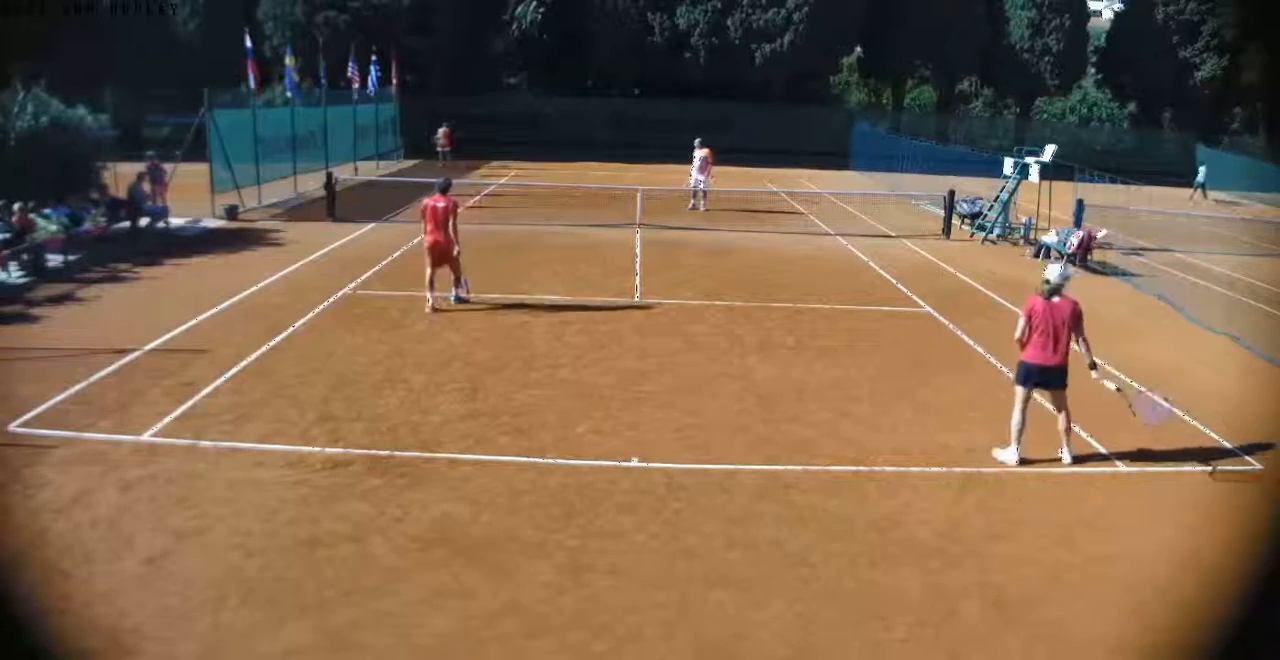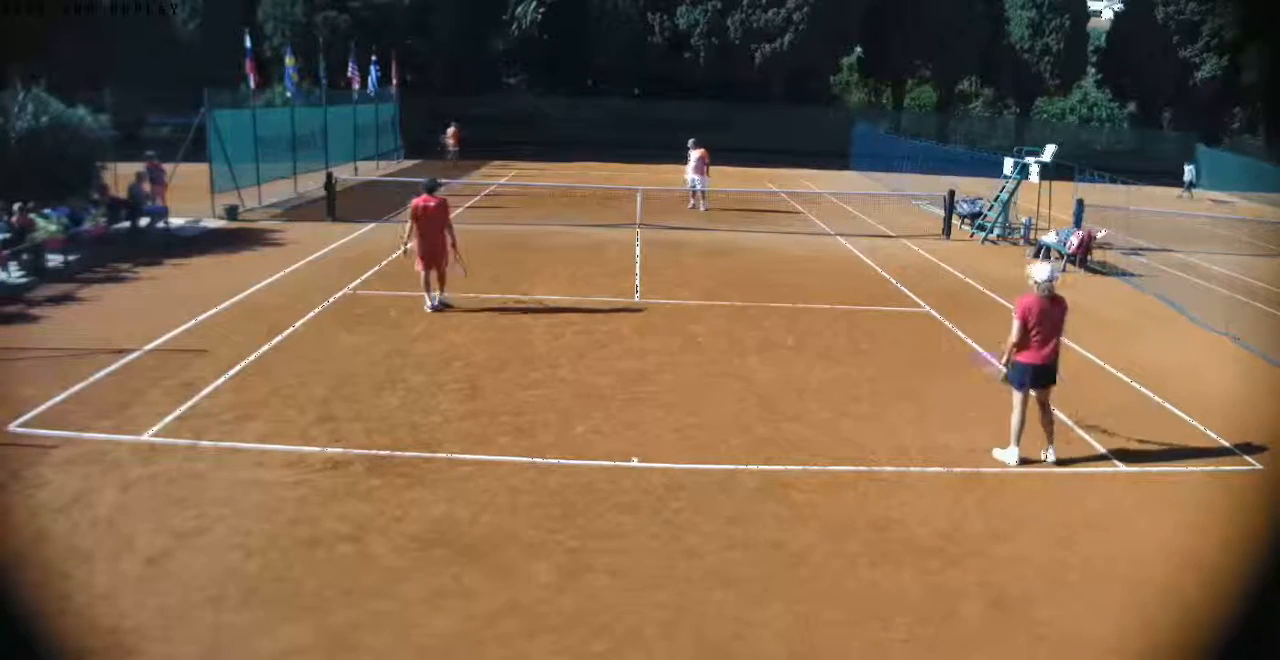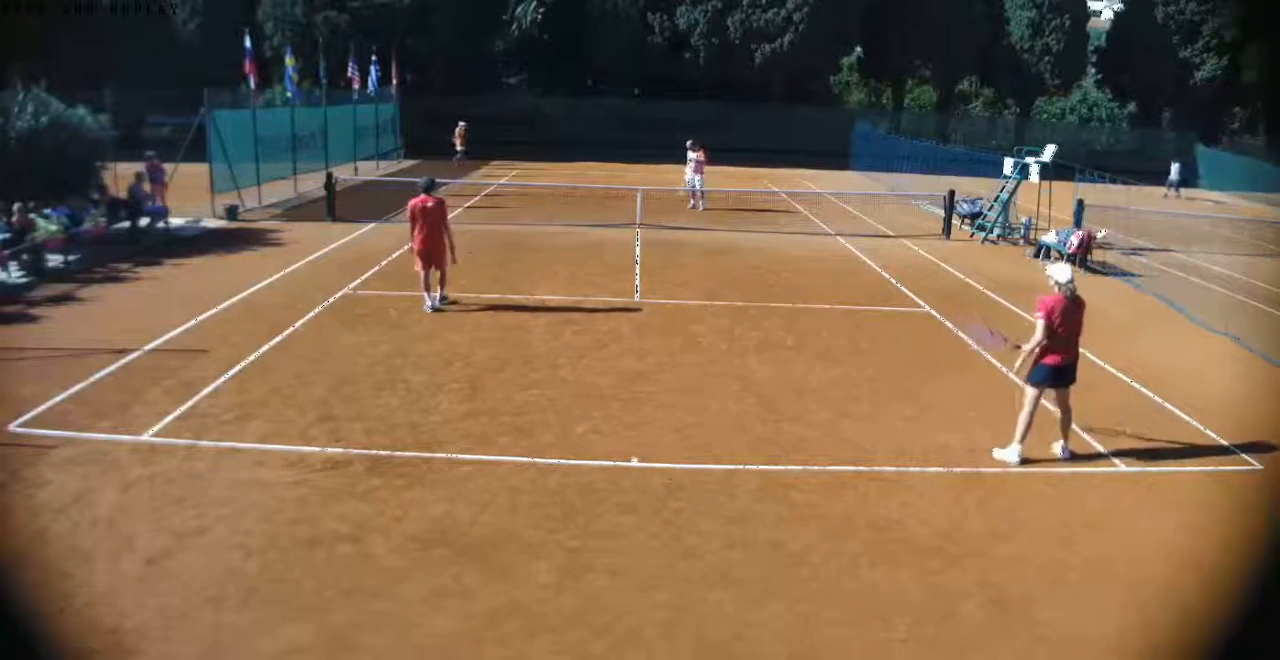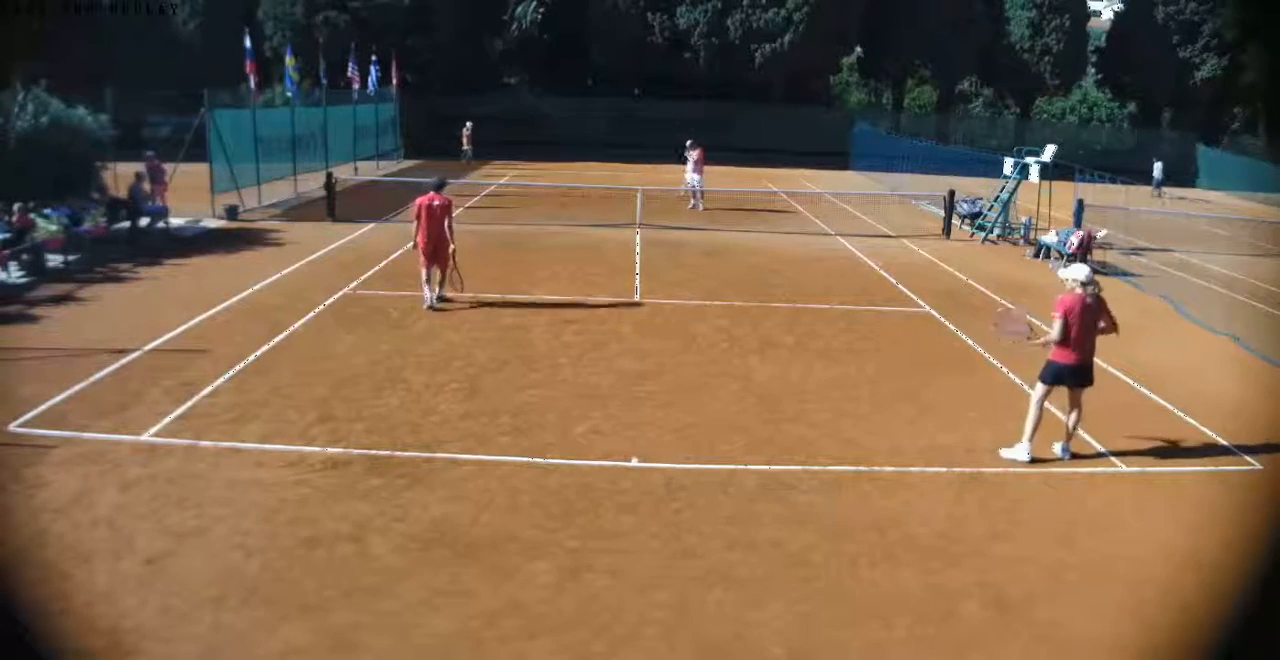
dt=0.5s
person 1, frame 1
left shoulder: (1033, 302)
right shoulder: (1072, 306)
left elbow: (1018, 336)
right elbow: (1081, 339)
left wrist: (1026, 350)
right wrist: (1092, 365)
left hip: (1031, 362)
right hip: (1057, 365)
left knee: (1020, 406)
right knee: (1062, 408)
left ankle: (1013, 451)
right ankle: (1066, 451)
person 1, frame 2
left shoulder: (1025, 302)
right shoulder: (1061, 303)
left elbow: (1015, 338)
right elbow: (1056, 333)
left wrist: (1006, 356)
left hip: (1026, 362)
right hip: (1049, 362)
left knee: (1019, 407)
right knee: (1044, 405)
left ankle: (1013, 452)
right ankle: (1050, 450)
person 1, frame 3
left shoulder: (1047, 302)
right shoulder: (1079, 303)
left elbow: (1039, 338)
right elbow: (1075, 332)
left wrist: (1021, 359)
left hip: (1047, 362)
right hip: (1069, 362)
left knee: (1029, 406)
right knee: (1064, 405)
left ankle: (1015, 450)
right ankle: (1063, 447)
person 1, frame 4
left shoulder: (1065, 301)
right shoulder: (1098, 302)
left elbow: (1056, 336)
right elbow: (1112, 327)
left wrist: (1041, 340)
left hip: (1061, 361)
right hip: (1083, 363)
left knee: (1036, 401)
right knee: (1075, 405)
left ankle: (1024, 447)
right ankle: (1064, 447)
